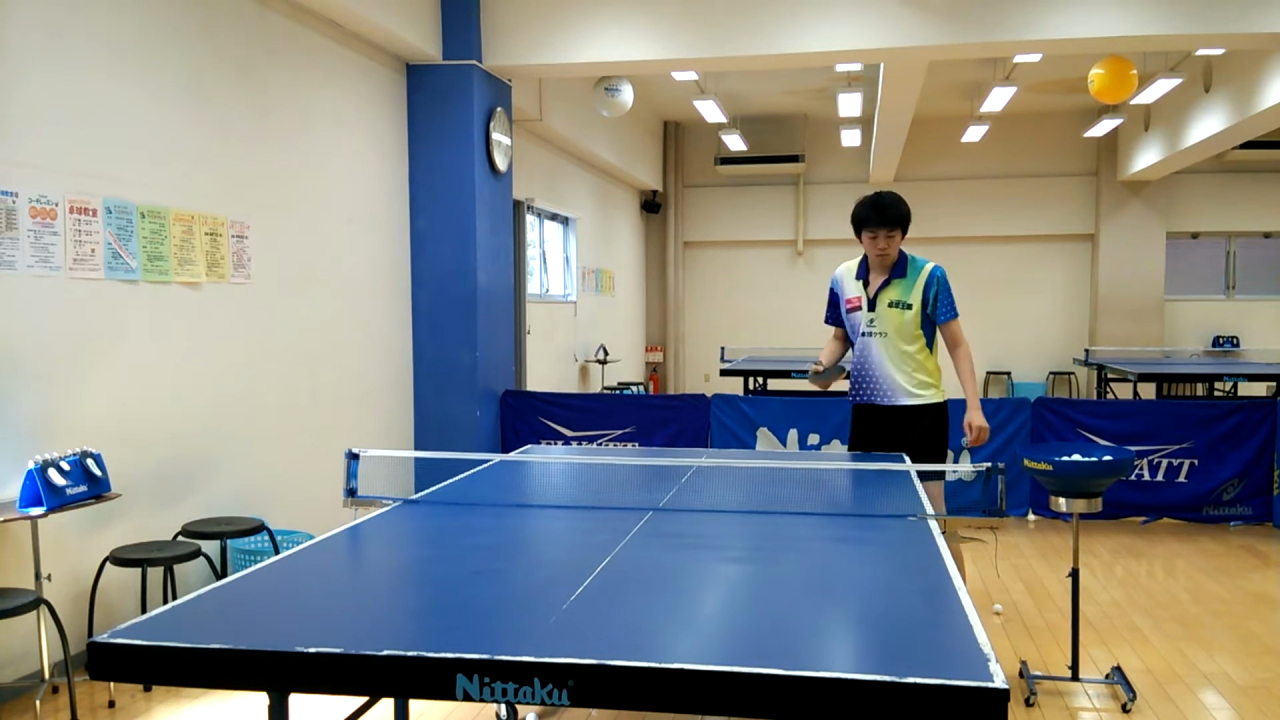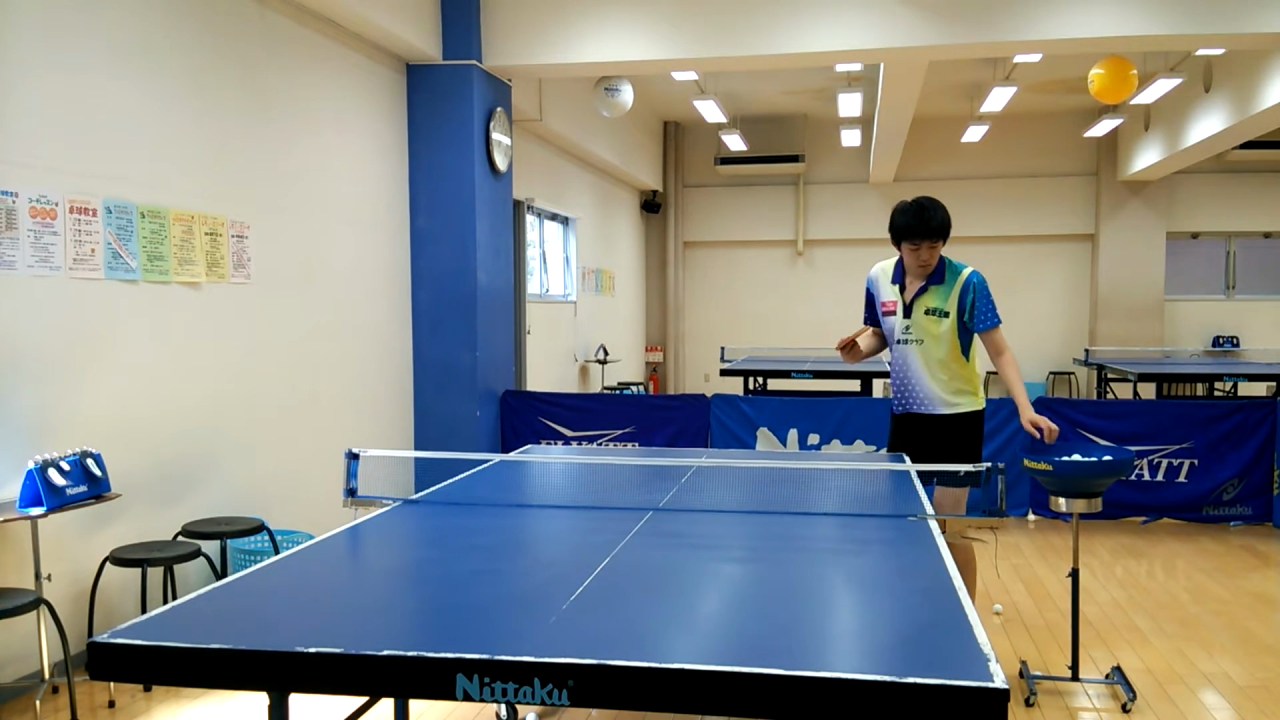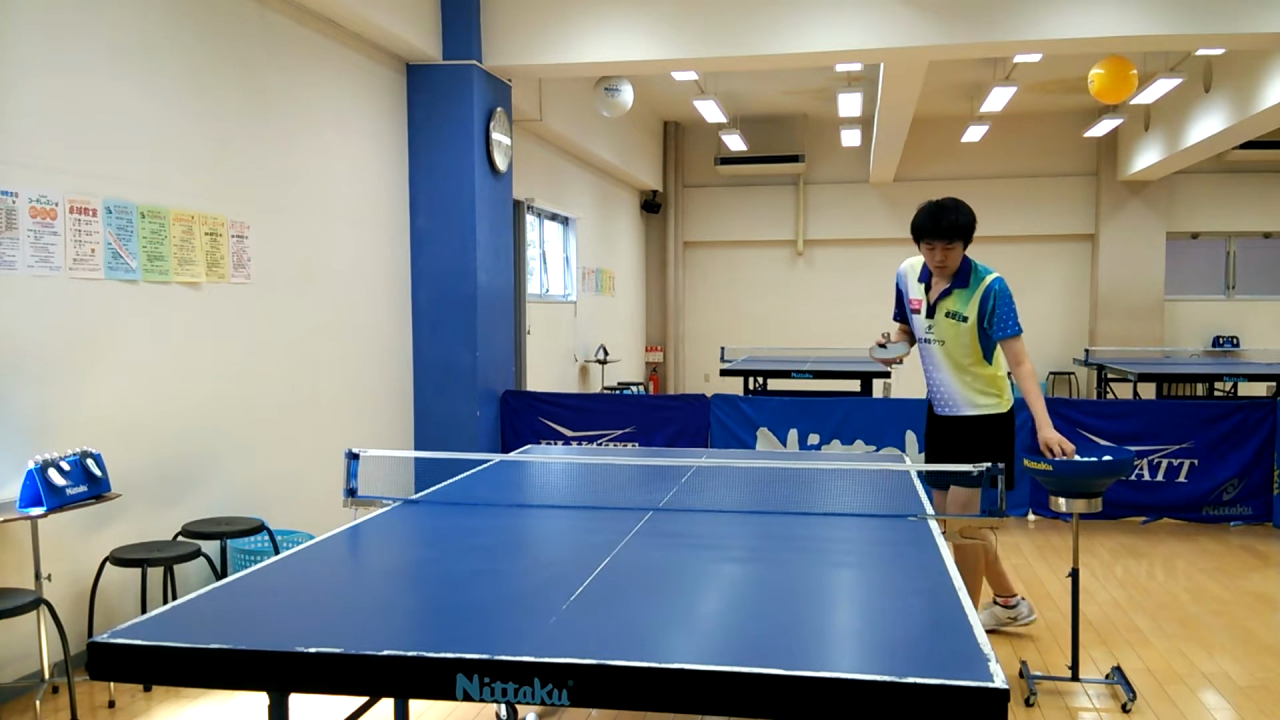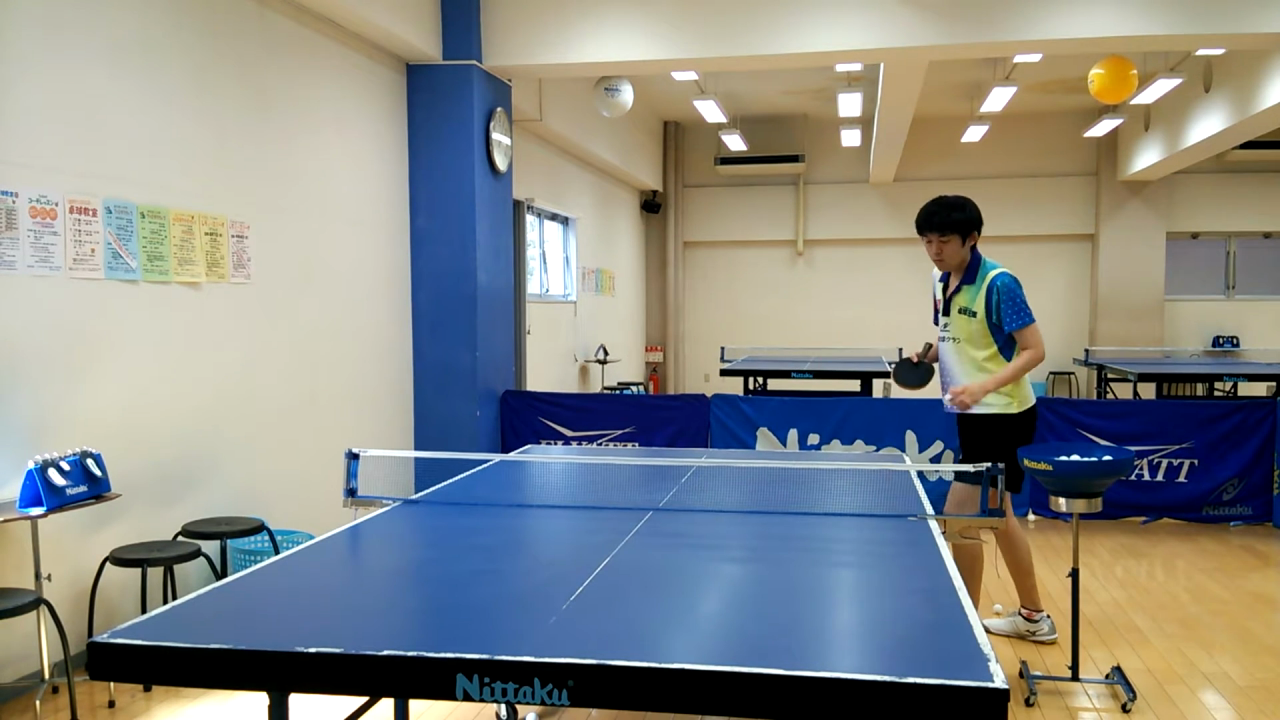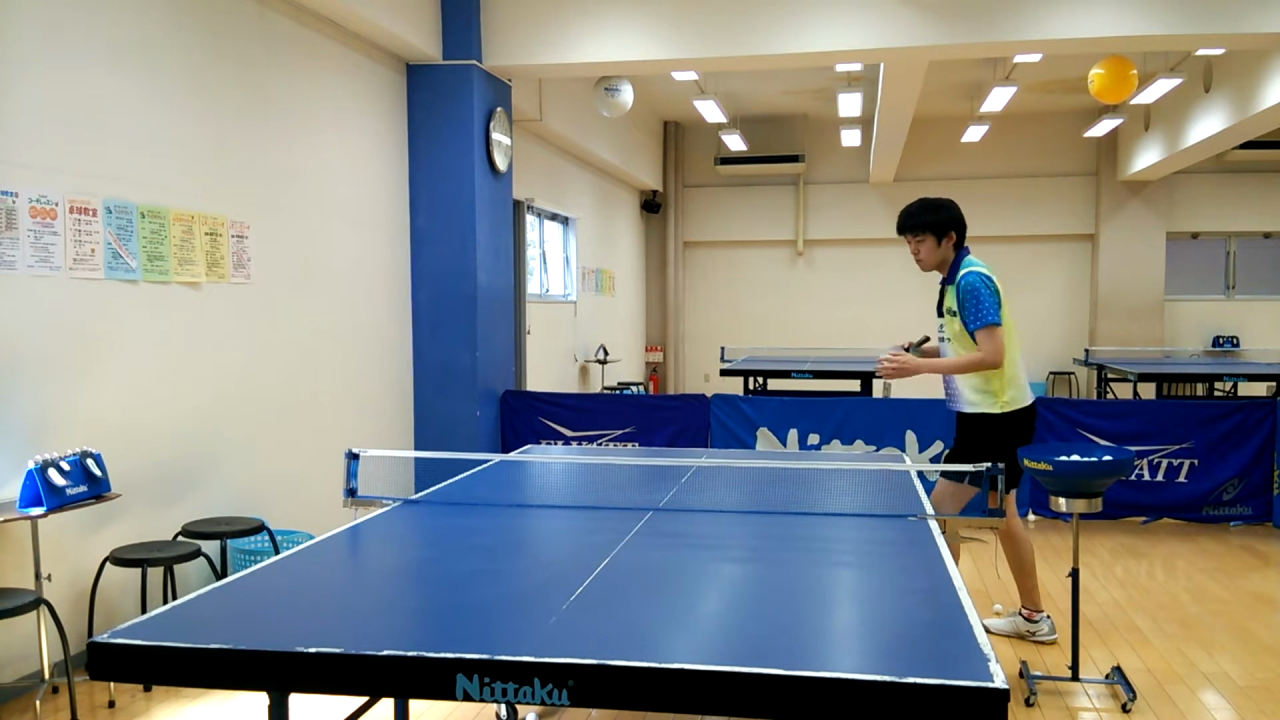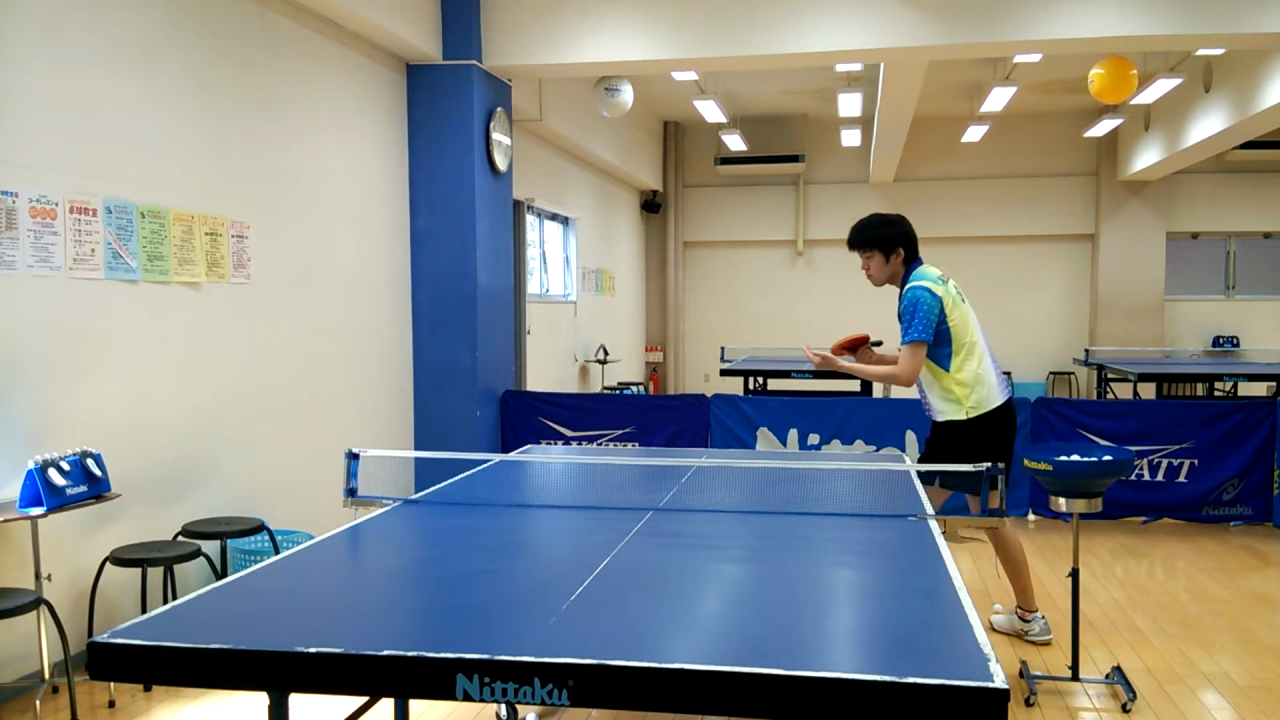
dt=0.3s
person 1, frame 1
left shoulder: (930, 276)
right shoulder: (843, 278)
left elbow: (957, 344)
left wrist: (973, 406)
right wrist: (825, 363)
left hip: (921, 409)
right hip: (867, 409)
left knee: (931, 516)
person 1, frame 2
left shoulder: (967, 282)
right shoulder: (878, 278)
left elbow: (1000, 352)
left wrist: (1025, 408)
right wrist: (858, 350)
left hip: (956, 417)
right hip: (906, 414)
left knee: (948, 524)
person 1, frame 3
left shoulder: (990, 288)
right shoulder: (907, 274)
left elbow: (1019, 361)
left wrist: (1044, 424)
right wrist: (892, 346)
left hip: (983, 417)
right hip: (940, 414)
left knee: (961, 521)
right knee: (945, 516)
right ankle: (1007, 601)
person 1, frame 4
left shoulder: (998, 282)
right shoulder: (940, 280)
left elbow: (1034, 350)
left wrist: (984, 386)
right wrist: (928, 357)
left hip: (999, 417)
right hip: (973, 417)
left knee: (959, 518)
right knee: (997, 515)
right ankle: (1034, 616)
person 1, frame 5
left shoulder: (971, 280)
right shoulder: (957, 278)
left elbow: (991, 356)
left wrist: (921, 366)
right wrist: (927, 352)
left hip: (993, 416)
right hip: (1003, 411)
left knee: (939, 513)
right knee: (1003, 513)
right ankle: (1033, 616)
person 1, frame 6
left shoulder: (918, 293)
right shoulder: (929, 281)
left elbow: (906, 375)
left wrist: (842, 366)
right wrist: (878, 358)
left hip: (968, 420)
right hip: (992, 413)
right knee: (992, 515)
right ankle: (1029, 616)
